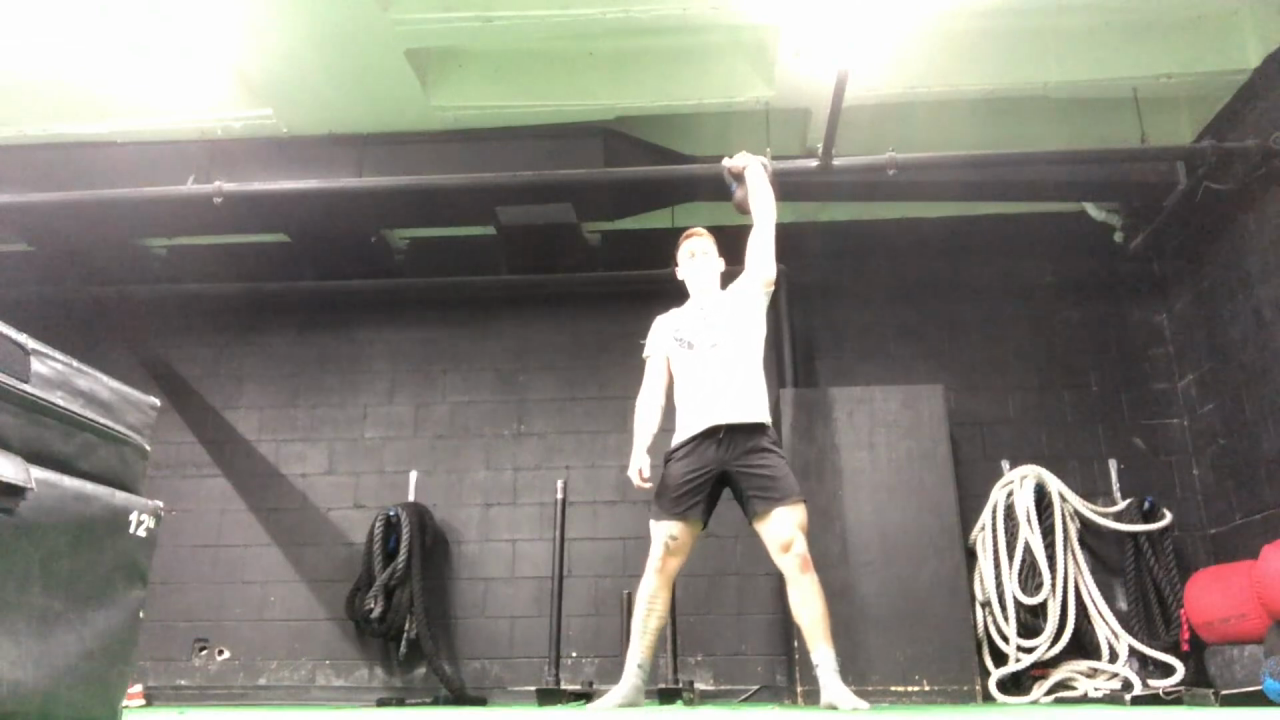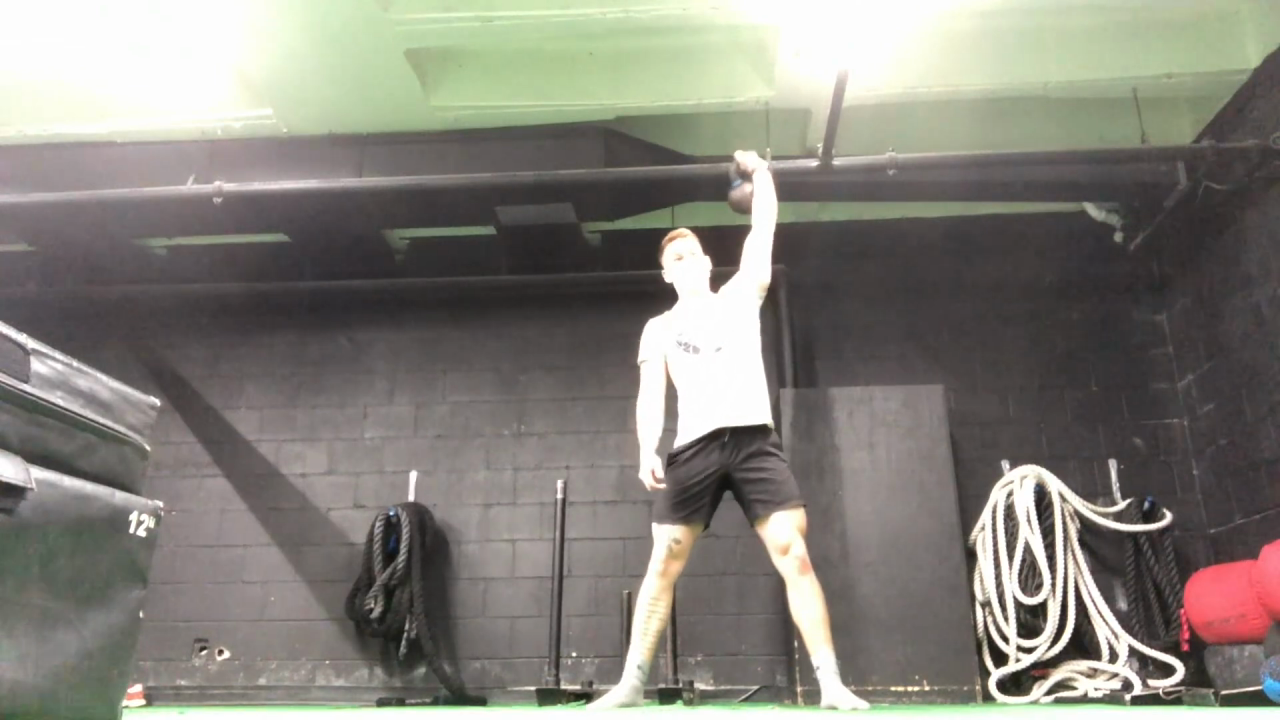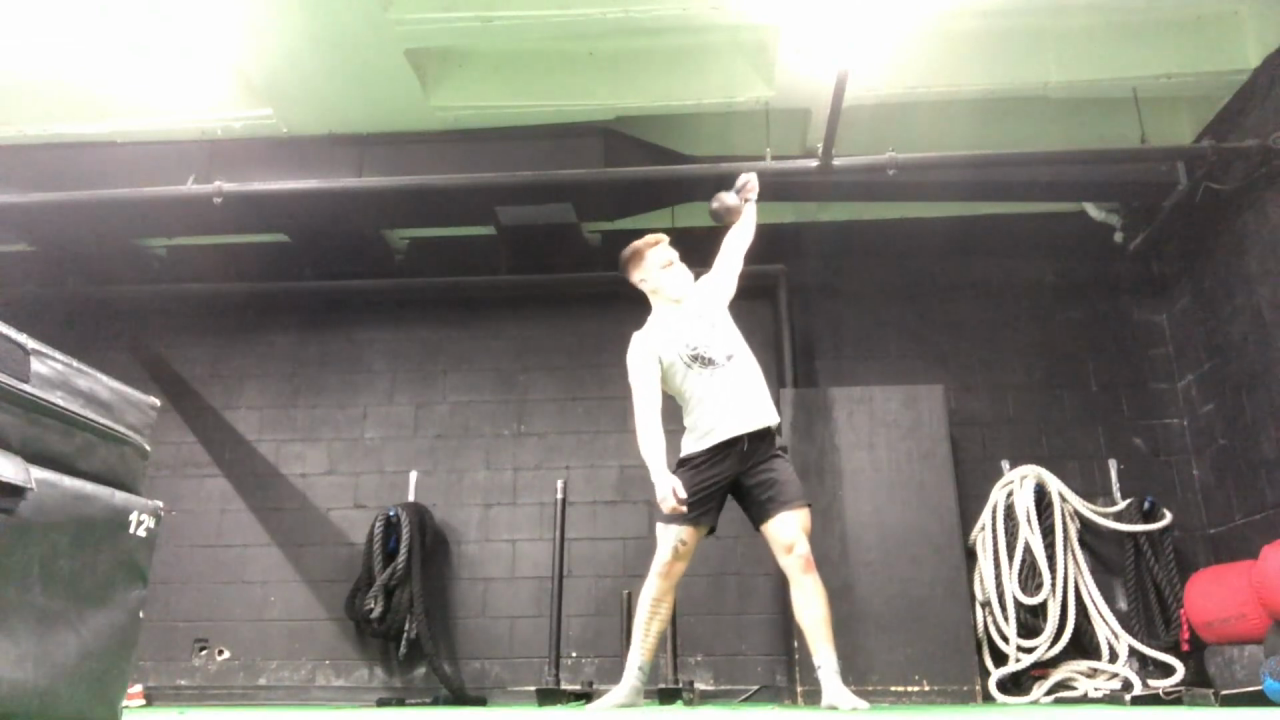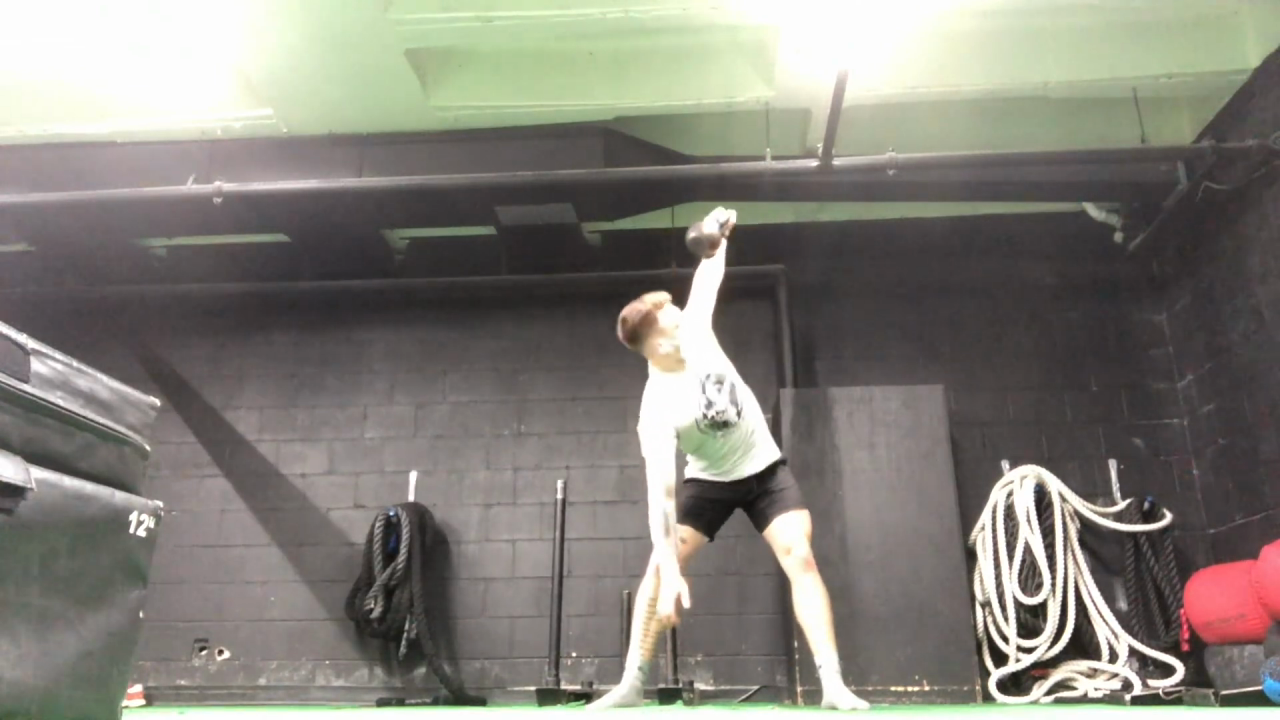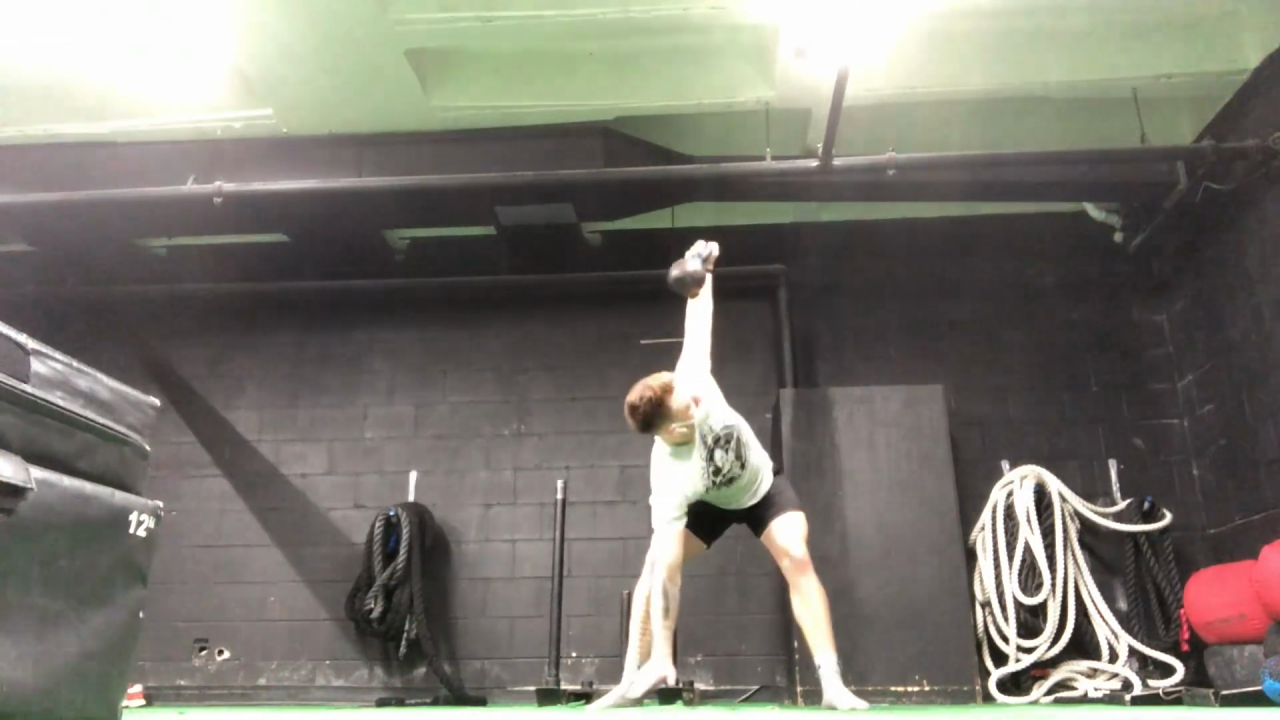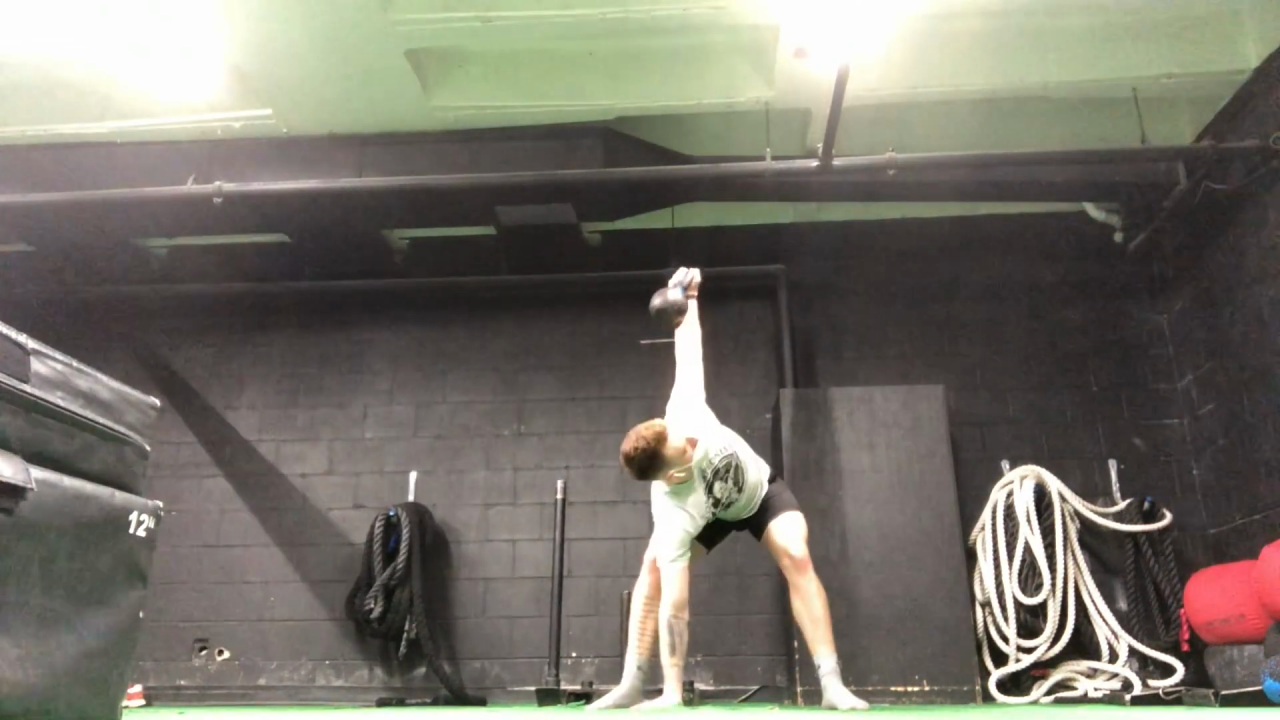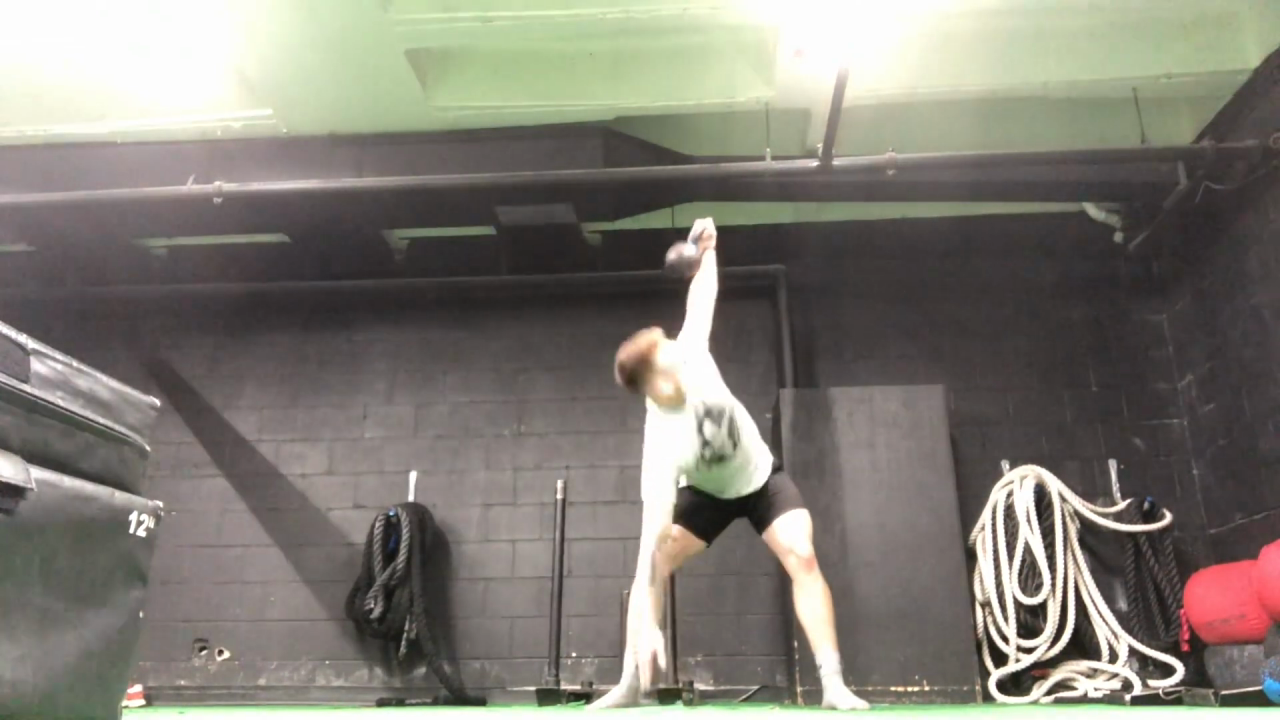
dt=0.7s
person 1, frame 1
left shoulder: (747, 297)
right shoulder: (665, 324)
left elbow: (765, 225)
right elbow: (652, 392)
left wrist: (752, 169)
right wrist: (640, 448)
left hip: (752, 438)
right hip: (692, 445)
left knee: (795, 553)
right knee: (661, 561)
left ankle: (831, 683)
right ankle: (633, 682)
person 1, frame 2
left shoulder: (740, 297)
right shoulder: (659, 328)
left elbow: (762, 229)
right elbow: (651, 395)
left wrist: (760, 172)
right wrist: (646, 451)
left hip: (755, 440)
right hip: (694, 448)
left knee: (794, 556)
right knee: (664, 564)
left ankle: (831, 684)
right ankle: (631, 683)
person 1, frame 3
left shoulder: (708, 297)
right shoulder: (646, 342)
left elbow: (737, 244)
right elbow: (646, 413)
left wrist: (749, 200)
right wrist: (660, 474)
left hip: (761, 444)
right hip: (704, 454)
left knee: (798, 555)
right knee: (667, 563)
left ankle: (832, 684)
right ankle: (632, 684)
person 1, frame 4
left shoulder: (693, 334)
right shoulder: (658, 409)
left elbow: (707, 278)
right elbow: (660, 491)
right wrist: (671, 575)
left hip: (766, 468)
right hip: (709, 481)
left knee: (799, 557)
right knee: (661, 563)
left ankle: (833, 684)
right ankle: (632, 683)
person 1, frame 5
left shoulder: (692, 383)
right shoulder: (671, 480)
left elbow: (697, 322)
right elbow: (667, 570)
left wrist: (703, 271)
right wrist: (661, 656)
left hip: (763, 484)
right hip: (709, 502)
left knee: (796, 557)
right knee: (655, 563)
left ankle: (833, 684)
right ankle: (630, 681)
person 1, frame 6
left shoulder: (684, 416)
right shoulder: (674, 514)
left elbow: (688, 354)
right elbow: (675, 605)
left wrist: (689, 299)
right wrist: (672, 690)
left hip: (761, 487)
right hip: (712, 512)
left knee: (796, 557)
right knee: (654, 567)
left ankle: (831, 683)
right ankle: (633, 683)
person 1, frame 7
left shoulder: (688, 362)
right shoulder: (661, 448)
left elbow: (701, 301)
right elbow: (654, 532)
right wrist: (647, 622)
left hip: (763, 477)
right hip: (706, 493)
left knee: (802, 557)
right knee: (650, 559)
left ankle: (833, 684)
right ankle: (631, 683)
